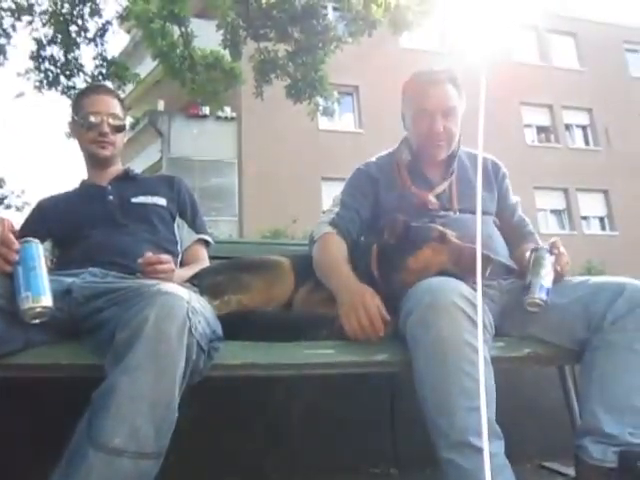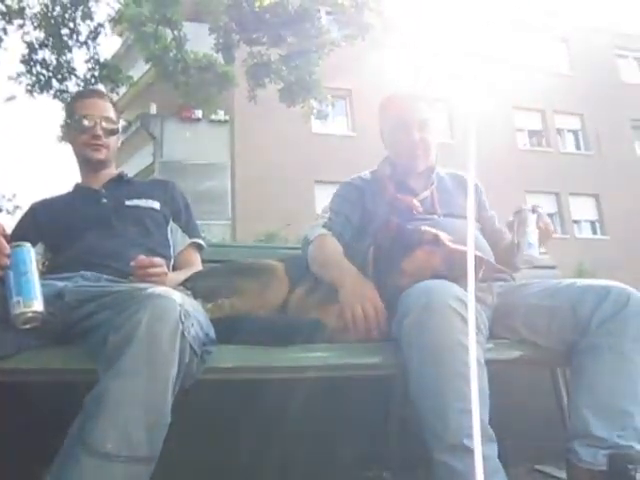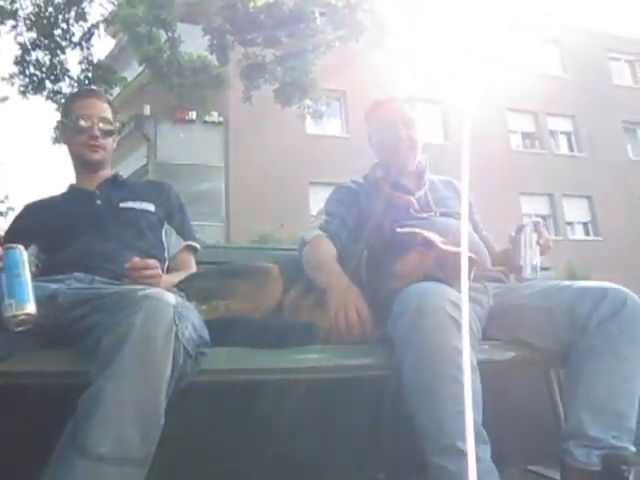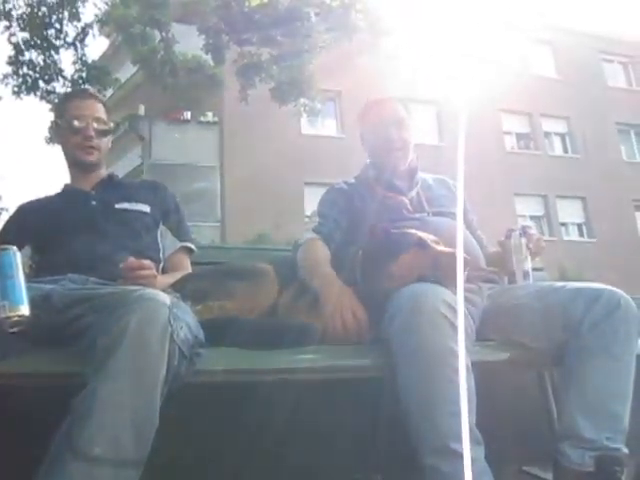
dt=0.4s
person 1, frame 1
left shoulder: (167, 188)
right shoulder: (53, 207)
left elbow: (201, 265)
left wrist: (176, 275)
left hip: (135, 293)
right hip: (54, 291)
left knee: (169, 305)
person 1, frame 2
left shoulder: (161, 192)
right shoulder: (45, 210)
left elbow: (194, 269)
left wrist: (169, 280)
left hip: (129, 298)
right hip: (46, 295)
left knee: (161, 307)
person 1, frame 3
left shoulder: (157, 194)
right shoulder: (39, 211)
left elbow: (189, 273)
left wrist: (163, 281)
left hip: (125, 300)
right hip: (43, 297)
left knee: (156, 309)
person 1, frame 4
left shoulder: (152, 195)
right shoulder: (34, 212)
left elbow: (184, 274)
left wrist: (157, 282)
left hip: (117, 301)
right hip: (37, 297)
left knee: (150, 309)
person 2, frame 1
left shoulder: (488, 169)
right shoulder: (375, 175)
left elbow: (520, 237)
right elbow: (329, 235)
right wrist: (347, 286)
left hip: (510, 291)
right hip: (436, 293)
right knee: (444, 301)
person 2, frame 2
left shoulder: (464, 184)
right shoulder: (361, 190)
left elbow: (500, 250)
right elbow: (320, 242)
right wrist: (349, 277)
left hip: (495, 291)
right hip: (426, 295)
right knee: (439, 302)
person 2, frame 3
left shoulder: (450, 188)
right shoulder: (355, 194)
right elbow: (317, 244)
right wrist: (337, 281)
left hip: (491, 292)
right hip: (423, 296)
right knee: (433, 305)
person 2, frame 4
left shoulder: (444, 187)
right shoulder: (347, 196)
right elbow: (311, 246)
right wrist: (330, 285)
left hip: (483, 292)
right hip: (416, 298)
left knee: (609, 306)
right knee: (427, 306)
